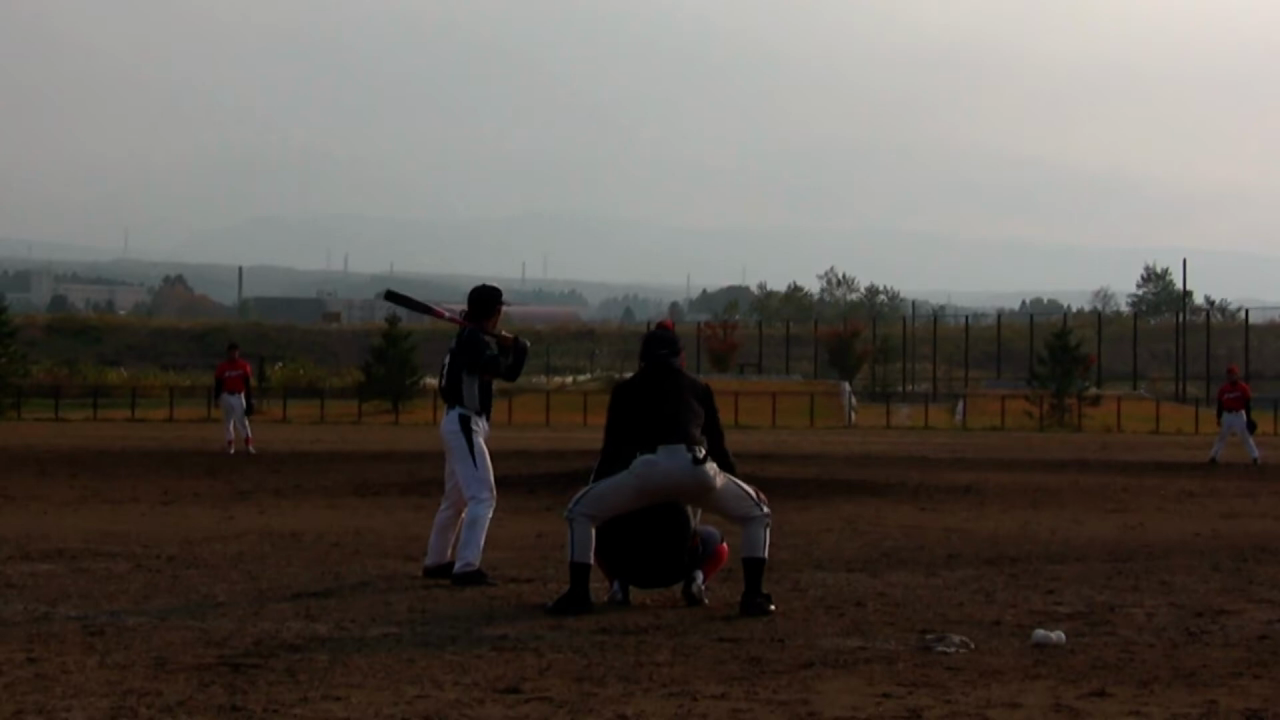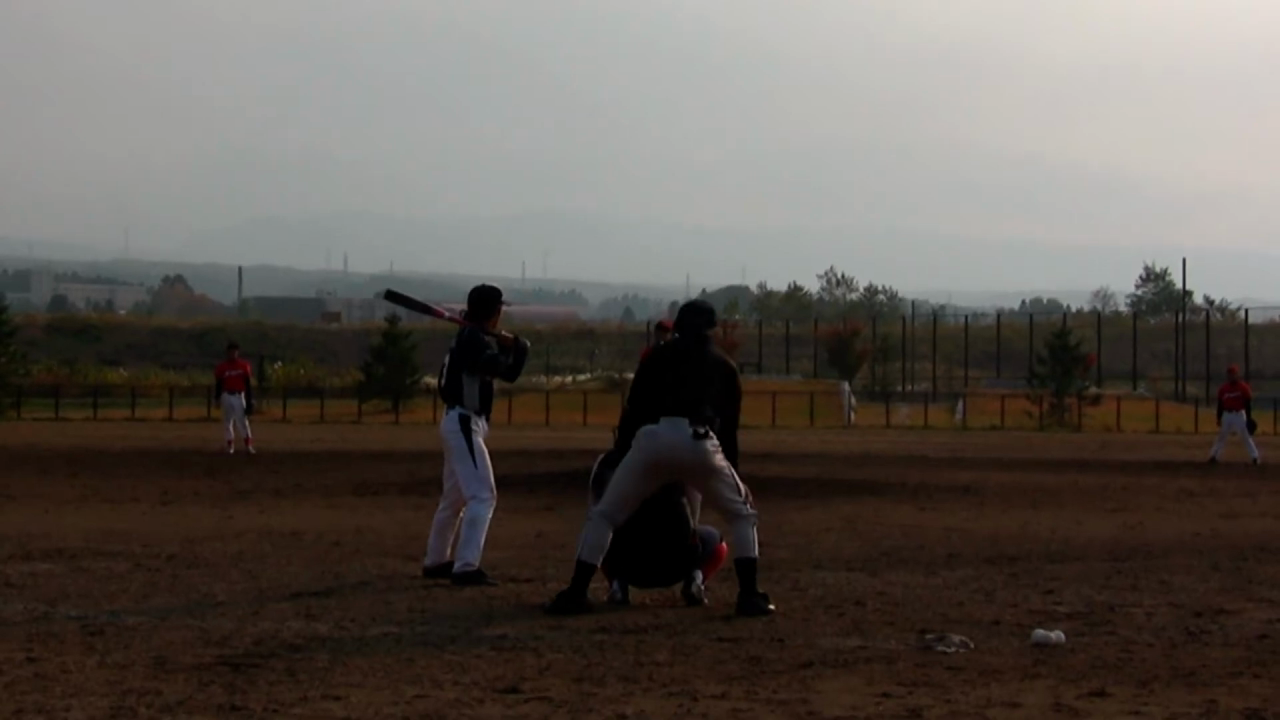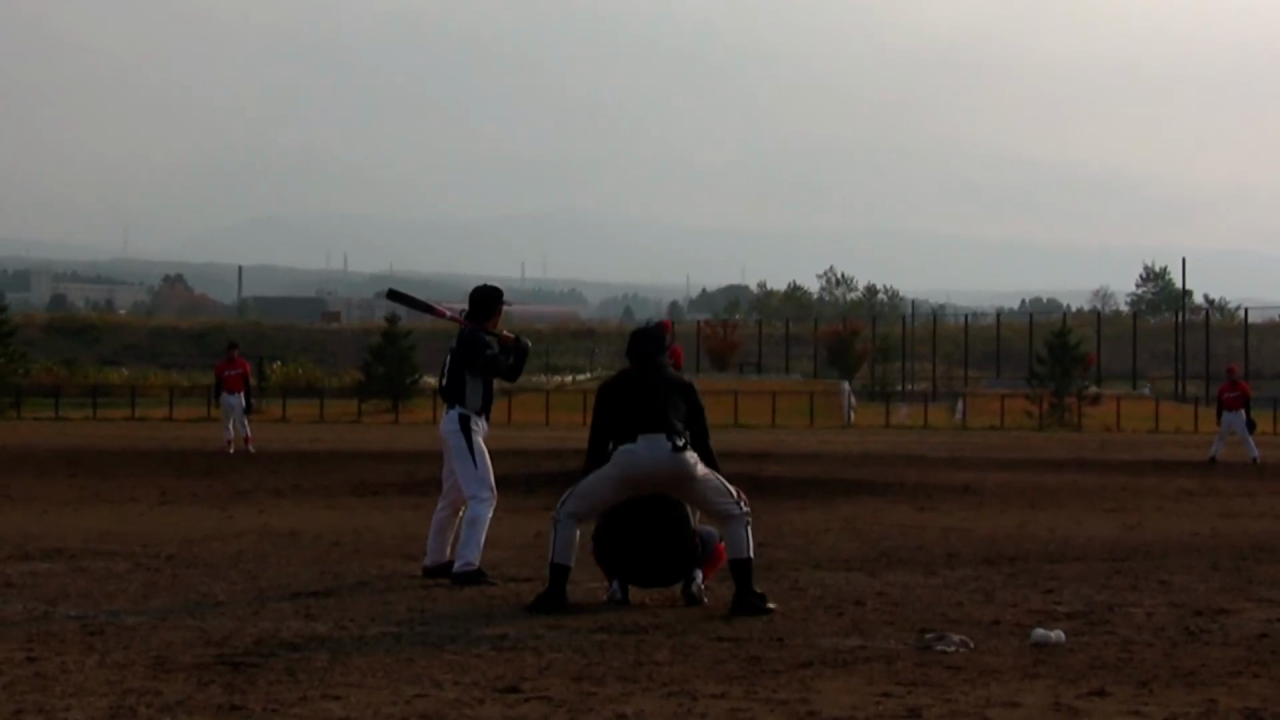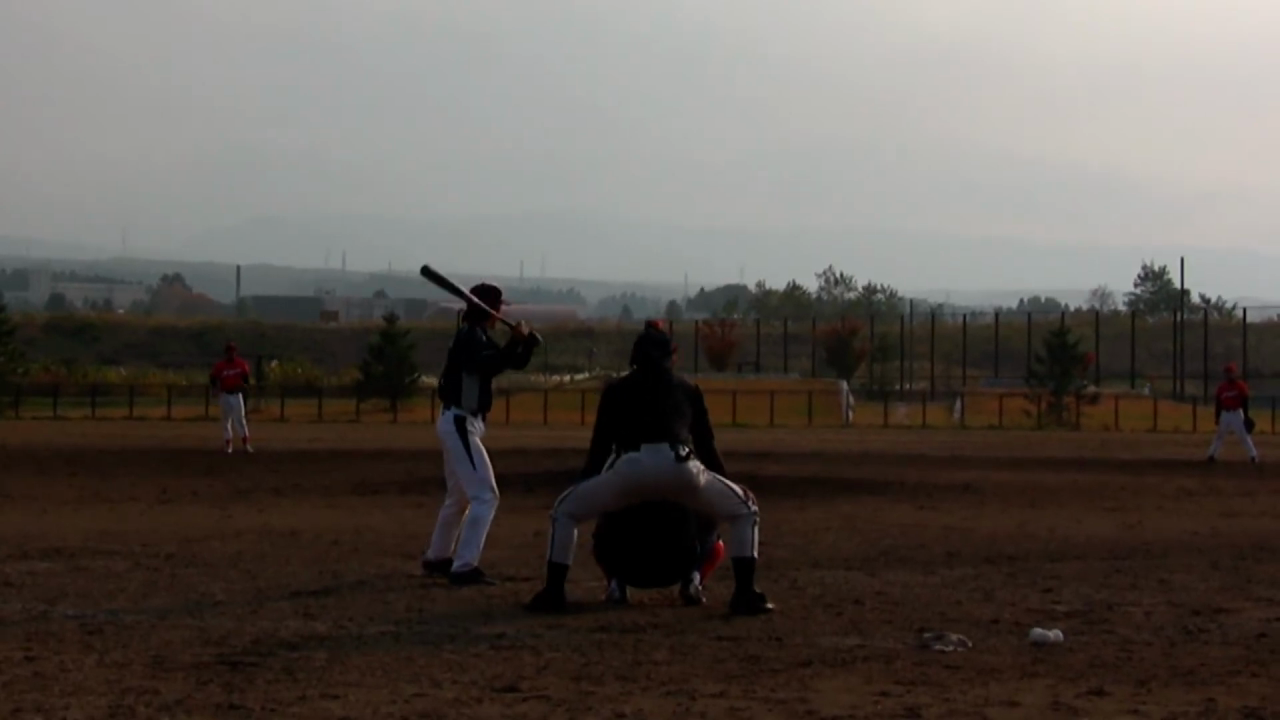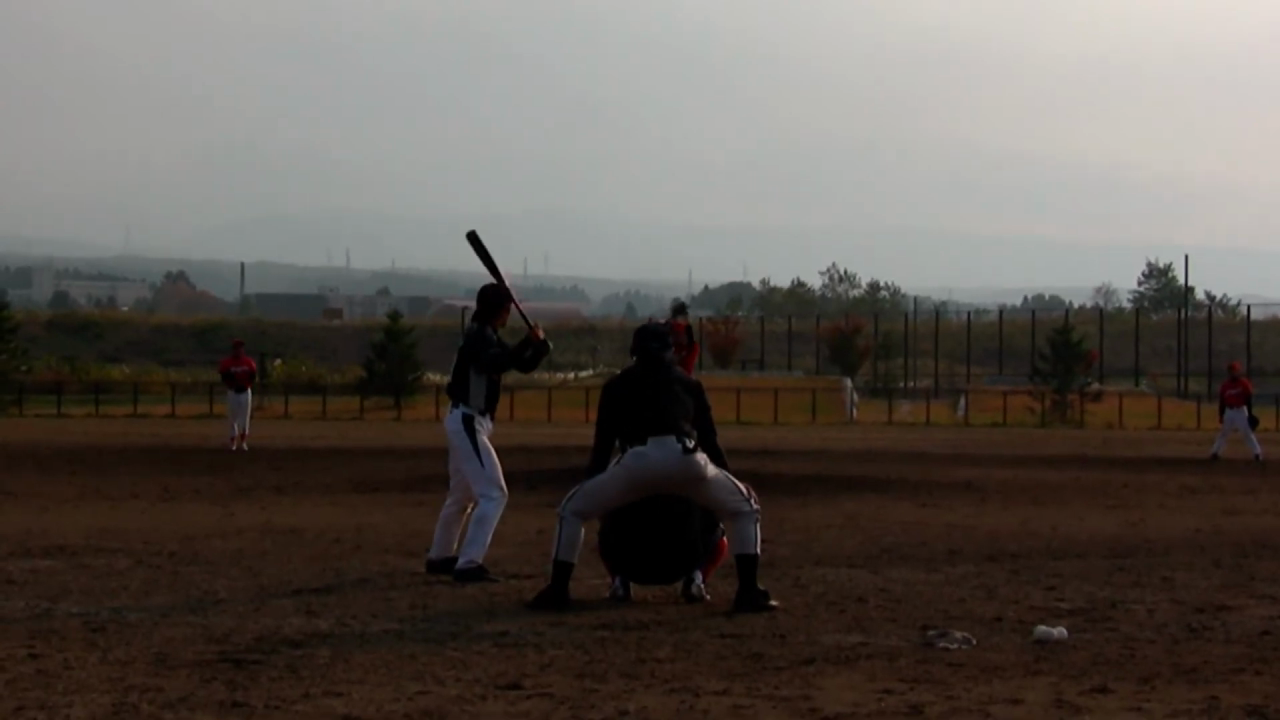
dt=1s
person 1, frame 1
left shoulder: (469, 338)
right shoulder: (473, 339)
left elbow: (510, 373)
right elbow: (498, 368)
left wrist: (514, 347)
right wrist: (506, 347)
left hip: (462, 423)
right hip: (464, 423)
left knee: (456, 498)
right knee: (482, 496)
left ankle: (437, 561)
right ankle: (466, 568)
person 1, frame 2
left shoulder: (469, 338)
right shoulder: (474, 339)
left elbow: (509, 373)
right elbow: (503, 370)
left wrist: (511, 346)
right wrist: (512, 346)
left hip: (461, 422)
right hip: (464, 424)
left knee: (454, 497)
right knee: (483, 496)
left ankle: (436, 561)
right ankle: (466, 567)
person 1, frame 3
left shoulder: (472, 337)
right shoulder: (474, 338)
left elbow: (510, 373)
right elbow: (497, 368)
left wrist: (514, 345)
right wrist: (509, 346)
left hip: (460, 422)
right hip: (464, 423)
left knee: (453, 497)
right knee: (483, 495)
left ankle: (435, 561)
right ankle: (466, 567)
person 1, frame 4
left shoulder: (479, 337)
right shoulder: (469, 336)
left elbow: (516, 363)
right elbow: (489, 367)
left wrist: (526, 341)
right wrist: (515, 341)
left hip: (460, 423)
right hip: (460, 423)
left knee: (460, 496)
right knee: (485, 496)
left ankle: (437, 557)
right ankle: (464, 568)
person 1, frame 5
left shoulder: (488, 336)
right shoulder: (478, 335)
left elbow: (524, 366)
right elbow: (497, 365)
left wrist: (539, 346)
right wrist: (527, 342)
left hip: (467, 421)
right hip: (467, 422)
left knee: (462, 494)
right knee: (493, 493)
left ankle: (440, 556)
right ankle: (468, 564)
person 2, frame 1
left shoulder: (627, 390)
right shoulder: (698, 388)
left elbow: (613, 446)
right elbow: (717, 442)
left wrist: (597, 483)
right wrist: (734, 480)
left hip: (647, 469)
right hip: (696, 468)
left knee: (580, 511)
right knee: (757, 513)
left ankle: (578, 595)
right ankle: (753, 597)
person 2, frame 2
left shoulder: (656, 358)
right shoulder: (723, 365)
left elbow: (633, 411)
right elbow: (729, 424)
left wrist: (623, 452)
right wrist: (731, 469)
left hip: (651, 440)
right hip: (700, 443)
left knee: (604, 515)
right knee: (742, 514)
left ankle: (576, 593)
right ankle: (749, 596)
person 2, frame 3
left shoulder: (612, 386)
right shoulder: (681, 385)
left elbow: (597, 443)
right elbow: (701, 440)
left wrist: (585, 487)
right wrist: (718, 480)
left hip: (628, 460)
right hip: (677, 458)
left knee: (568, 512)
right knee: (735, 511)
left ankle: (556, 594)
right ankle: (745, 595)
person 2, frame 4
left shoulder: (616, 390)
right shoulder: (687, 389)
left elbow: (600, 448)
right elbow: (706, 445)
left wrist: (585, 486)
right wrist: (725, 486)
left hip: (631, 469)
right hip: (681, 468)
left knee: (565, 511)
right knee: (744, 509)
left ankle: (553, 593)
right ankle: (745, 595)
person 2, frame 5
left shoulder: (617, 385)
right shoulder: (688, 383)
left elbow: (603, 444)
right elbow: (709, 439)
left wrist: (591, 483)
right wrist: (726, 477)
left hip: (637, 462)
right hip: (686, 460)
left knee: (572, 509)
right knee: (745, 507)
left ankle: (558, 591)
right ankle: (748, 592)
